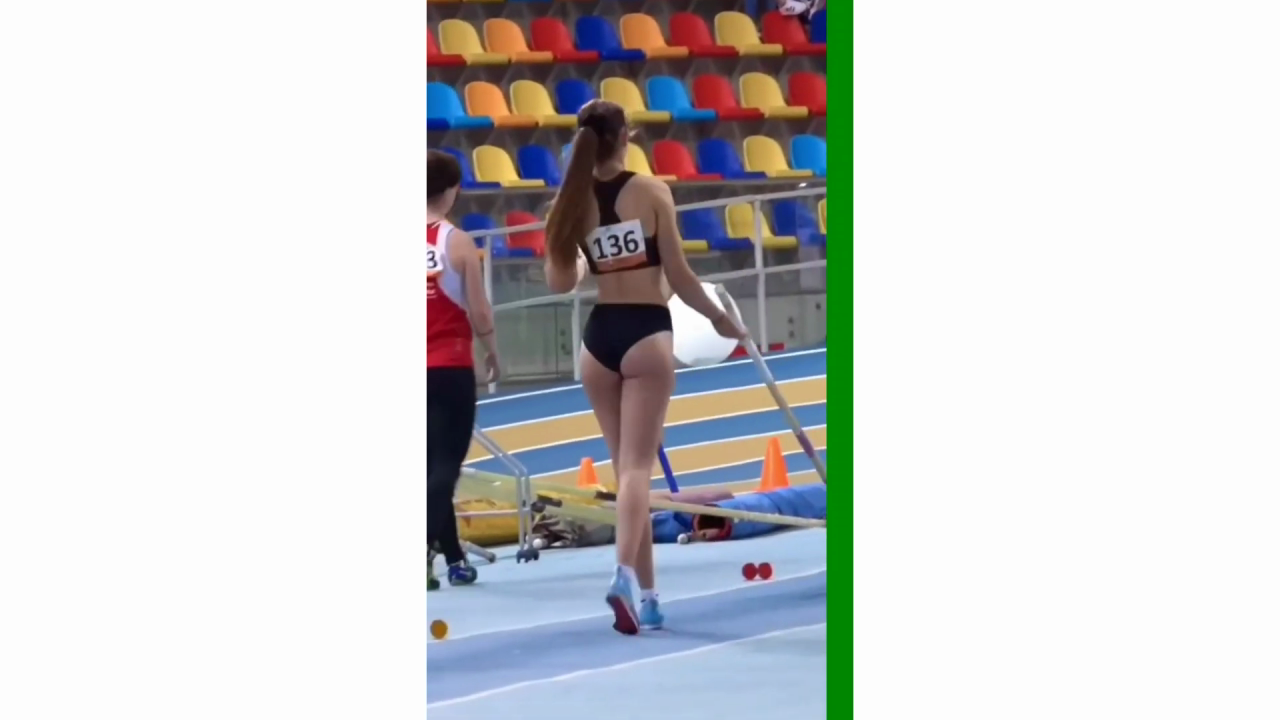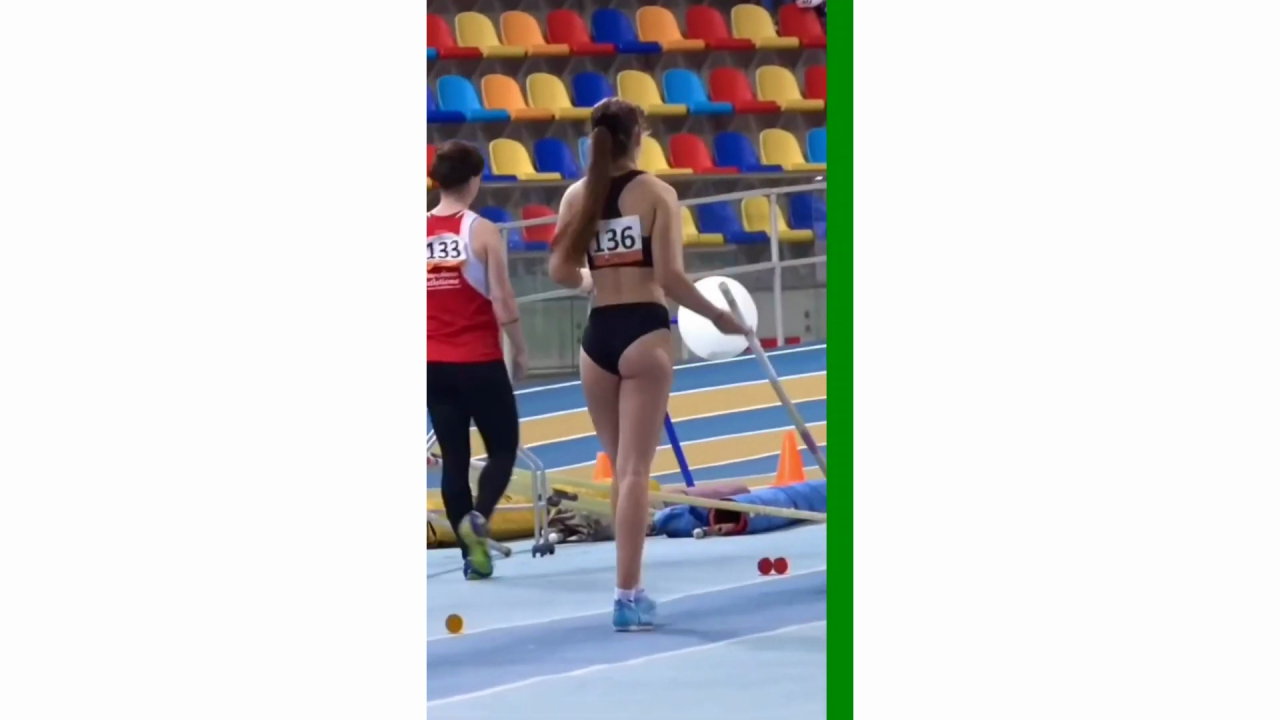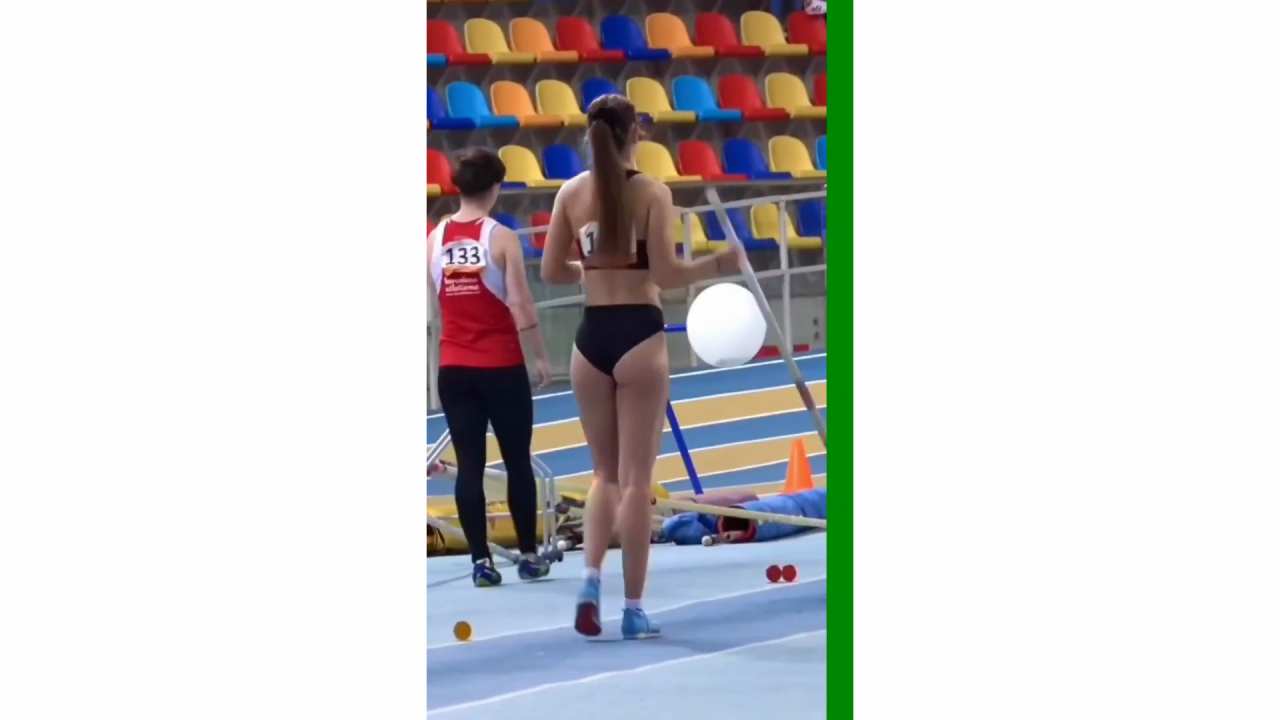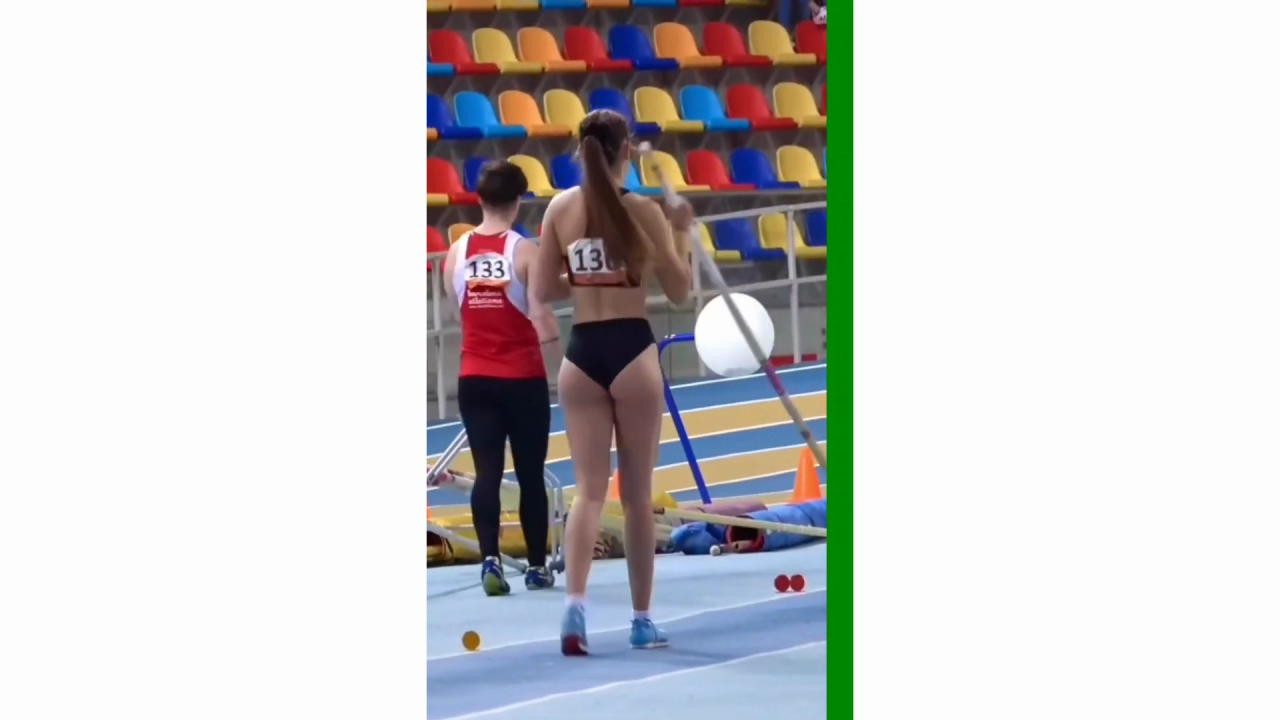
dt=0.2s
person 1, frame 1
left shoulder: (570, 199)
right shoulder: (653, 191)
left elbow: (559, 282)
right elbow: (678, 275)
right wrist: (719, 317)
left hip: (600, 337)
right hip: (647, 334)
left knee: (626, 469)
right knee: (639, 466)
left ankle: (644, 595)
right ankle: (626, 577)
person 1, frame 2
left shoulder: (576, 196)
right shoulder: (657, 192)
left elbow: (561, 274)
right elbow: (669, 276)
right wrist: (719, 316)
left hip: (598, 337)
right hip: (645, 334)
left knee: (624, 469)
right knee: (634, 471)
left ankle: (633, 590)
right ankle: (625, 594)
person 1, frame 3
left shoulder: (571, 192)
right shoulder: (653, 192)
left elbow: (552, 270)
right elbow: (666, 274)
right wrist: (717, 264)
left hip: (592, 337)
right hip: (639, 336)
left knee: (606, 476)
right knee: (635, 480)
left ankle: (592, 578)
right ankle: (632, 608)
person 1, frame 4
left shoulder: (559, 208)
right shoulder: (644, 209)
left elbow: (542, 290)
right elbow: (678, 290)
right wrist: (681, 231)
left hip: (582, 352)
right hip: (631, 351)
left knee: (589, 490)
right knee: (637, 492)
left ankle: (575, 607)
right ankle: (641, 619)
person 2, frame 1
right shoulder: (457, 241)
right elbow: (477, 308)
right wrist: (491, 352)
left hip: (418, 370)
right hip: (450, 368)
left knee: (437, 462)
right knee: (445, 464)
left ankle: (455, 559)
right ankle: (428, 544)
person 2, frame 2
left shoulder: (420, 231)
right shoulder: (482, 231)
left elbow: (420, 300)
right elbow: (502, 299)
right wrist: (519, 348)
left hip: (434, 363)
right hip: (479, 362)
left knee: (453, 458)
right knee: (503, 448)
left ankle: (470, 553)
right ankle: (476, 518)
person 2, frame 3
left shoulder: (436, 238)
right shoulder: (501, 238)
right elbow: (520, 305)
right wrist: (541, 357)
left hip: (453, 368)
right hip: (501, 366)
left knee: (469, 465)
right knee: (517, 461)
left ankle: (481, 559)
right ankle: (528, 554)
person 2, frame 4
left shoulder: (457, 252)
right shoulder: (524, 250)
right elbow: (542, 318)
left hip: (474, 379)
right hip: (522, 378)
left knee: (486, 474)
right knee: (531, 476)
left ankle: (491, 560)
right ankle: (537, 566)
